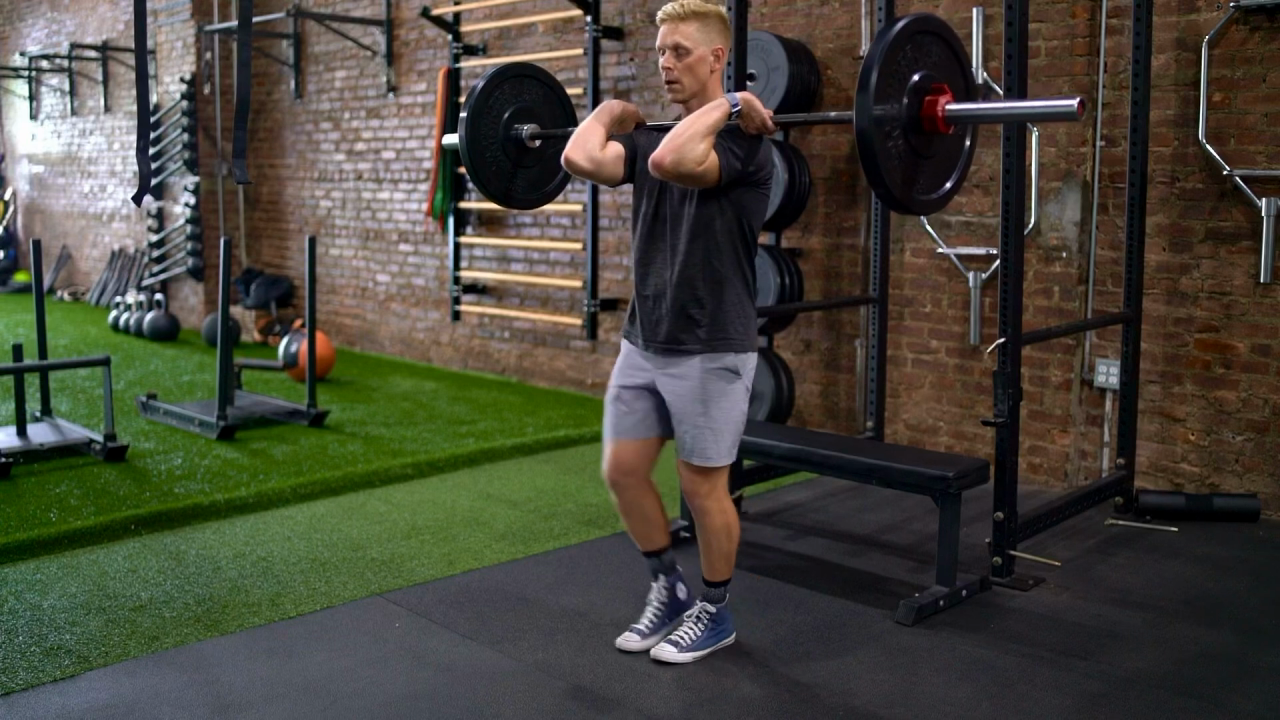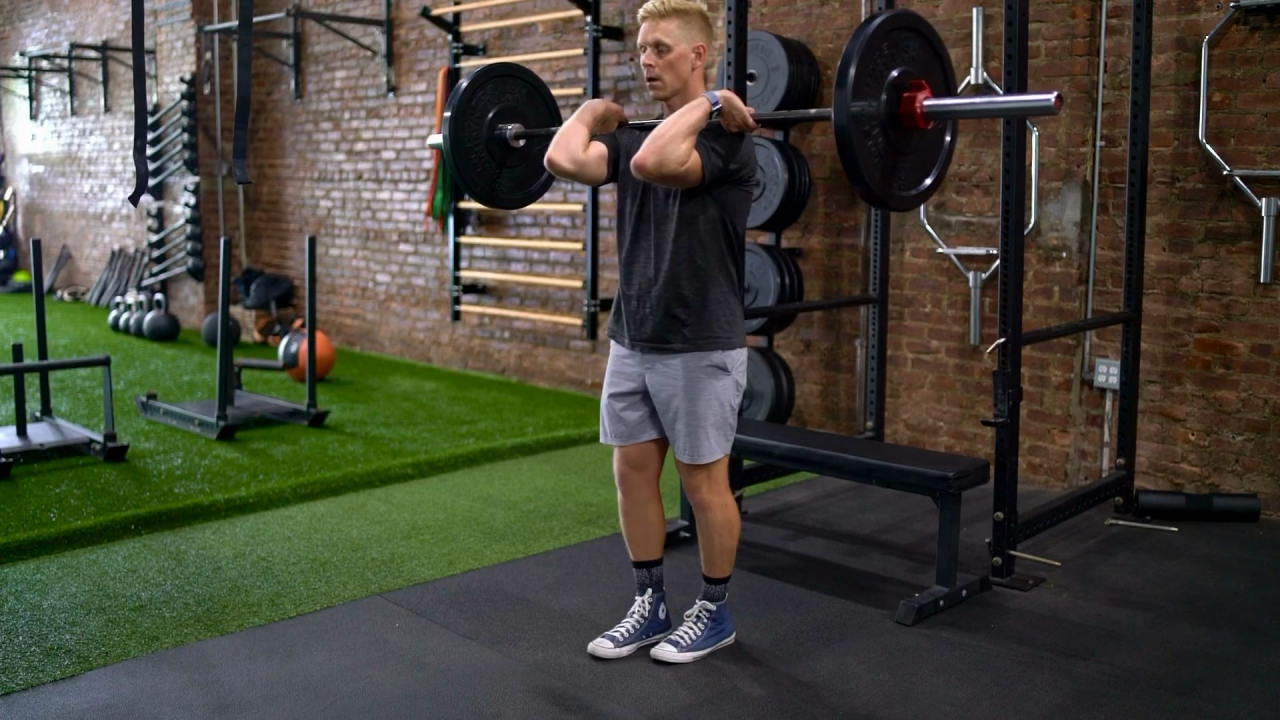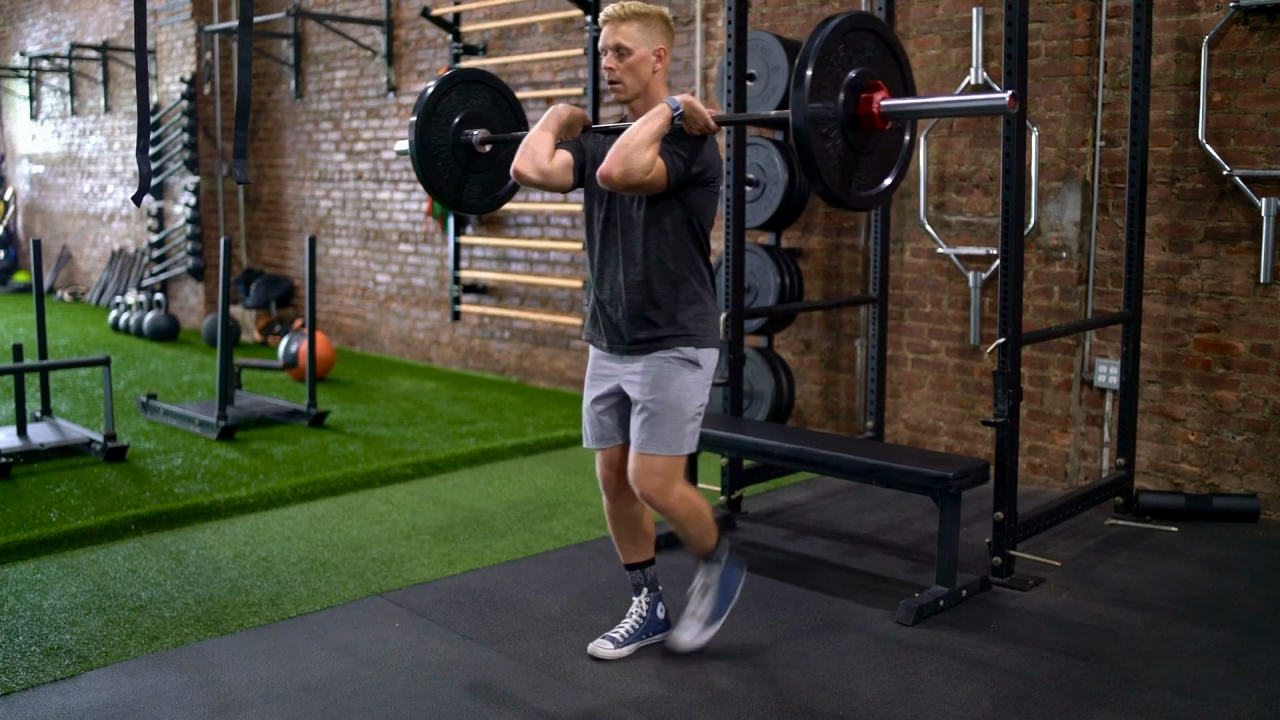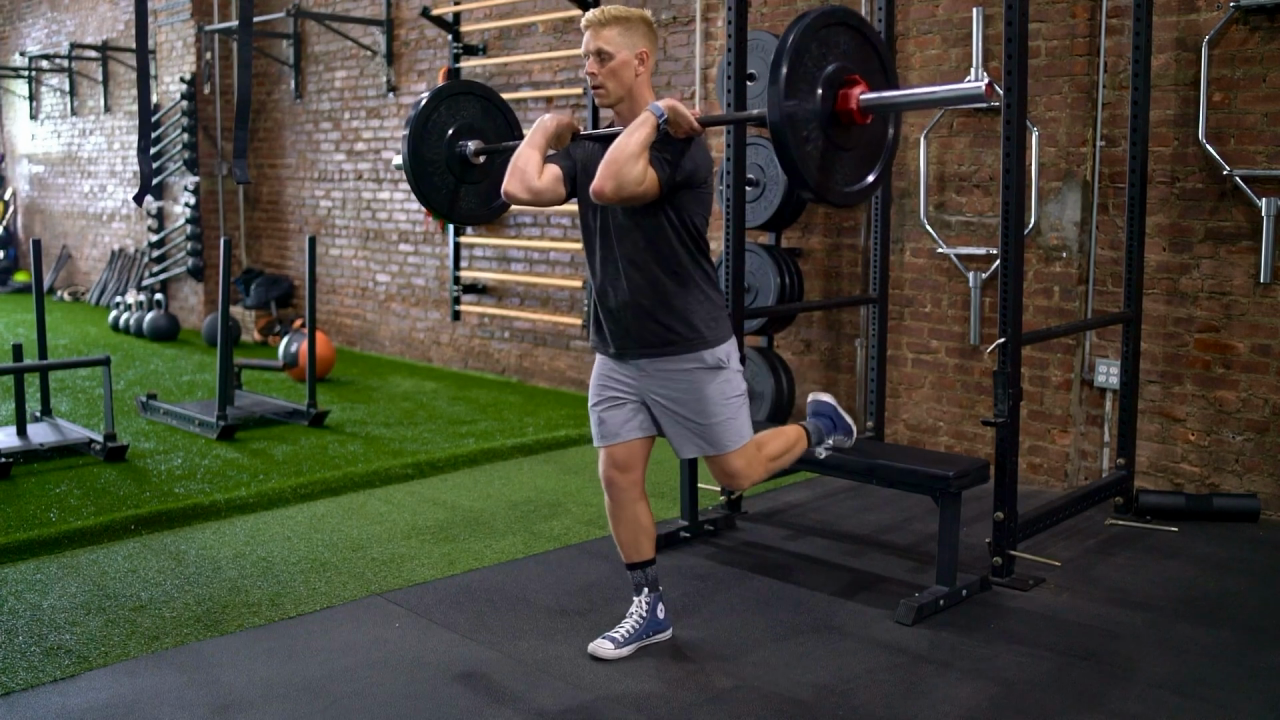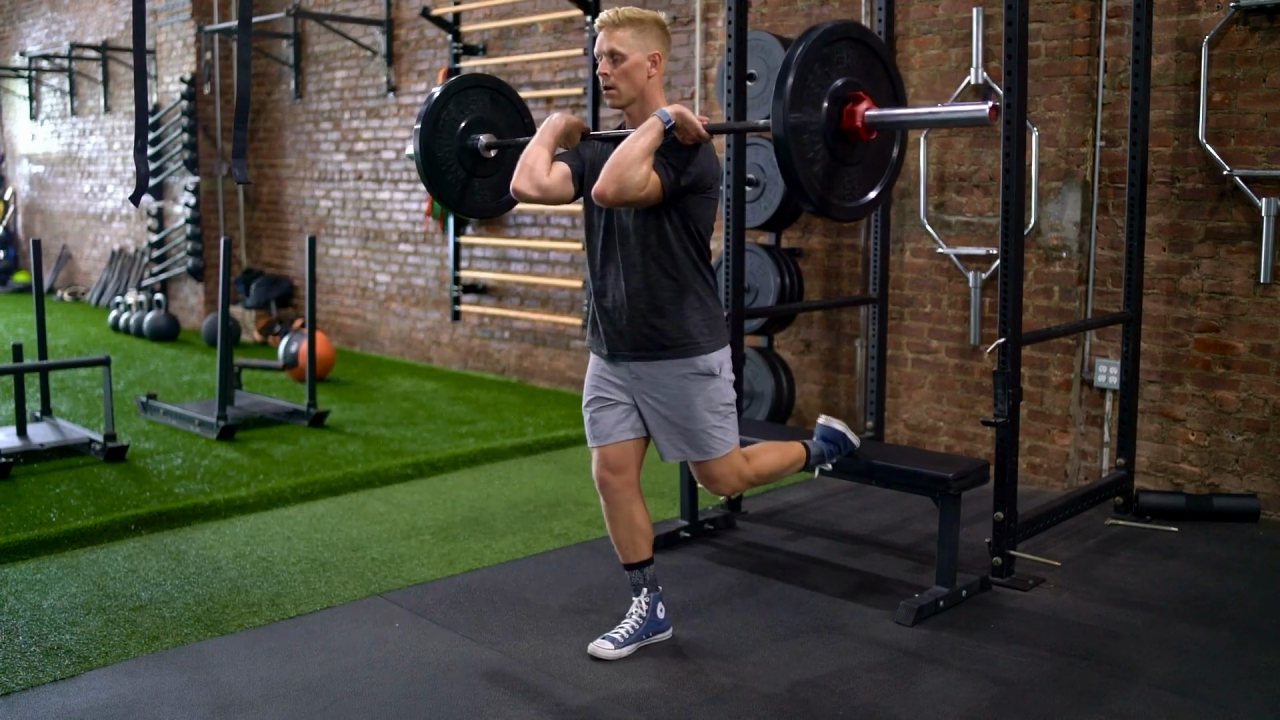
dt=0.7s
person 1, frame 1
left shoulder: (741, 142)
right shoulder: (647, 137)
left elbow: (671, 161)
right elbow: (580, 159)
left wrist: (729, 105)
right wrist: (611, 111)
left hip: (710, 348)
right hip: (643, 340)
left knee: (702, 487)
right knee: (621, 473)
left ankle: (713, 613)
right ankle: (668, 589)
person 1, frame 2
left shoulder: (724, 138)
right shoulder: (633, 135)
left elbow: (653, 163)
right elbow: (563, 159)
left wrist: (709, 104)
right wrist: (595, 110)
left hip: (700, 346)
right hip: (633, 339)
left knee: (703, 483)
right knee: (631, 472)
left ankle: (713, 612)
right ankle: (649, 606)
person 1, frame 3
left shoulder: (691, 142)
right shoulder: (599, 141)
left elbow: (620, 173)
right elbow: (530, 169)
left wrist: (669, 110)
right wrist: (560, 117)
left hip: (674, 344)
right hip: (609, 343)
left knee: (653, 482)
right knee: (613, 479)
left ankle: (718, 568)
right ankle: (648, 606)
person 1, frame 4
left shoulder: (678, 145)
right shoulder: (587, 151)
left elbow: (610, 187)
right elbow: (520, 187)
left wrist: (651, 116)
right wrist: (544, 129)
left hip: (689, 347)
right hip: (619, 350)
left knee: (738, 471)
right knee: (619, 476)
left ankle: (817, 425)
right ankle: (649, 608)
person 1, frame 5
left shoulder: (686, 150)
right shoulder: (597, 149)
left elbow: (611, 190)
right elbow: (528, 185)
left wrist: (658, 120)
right wrist: (554, 127)
left hip: (683, 350)
right hip: (613, 350)
left knee: (724, 477)
right knee: (613, 476)
left ankle: (823, 446)
right ankle: (648, 608)
